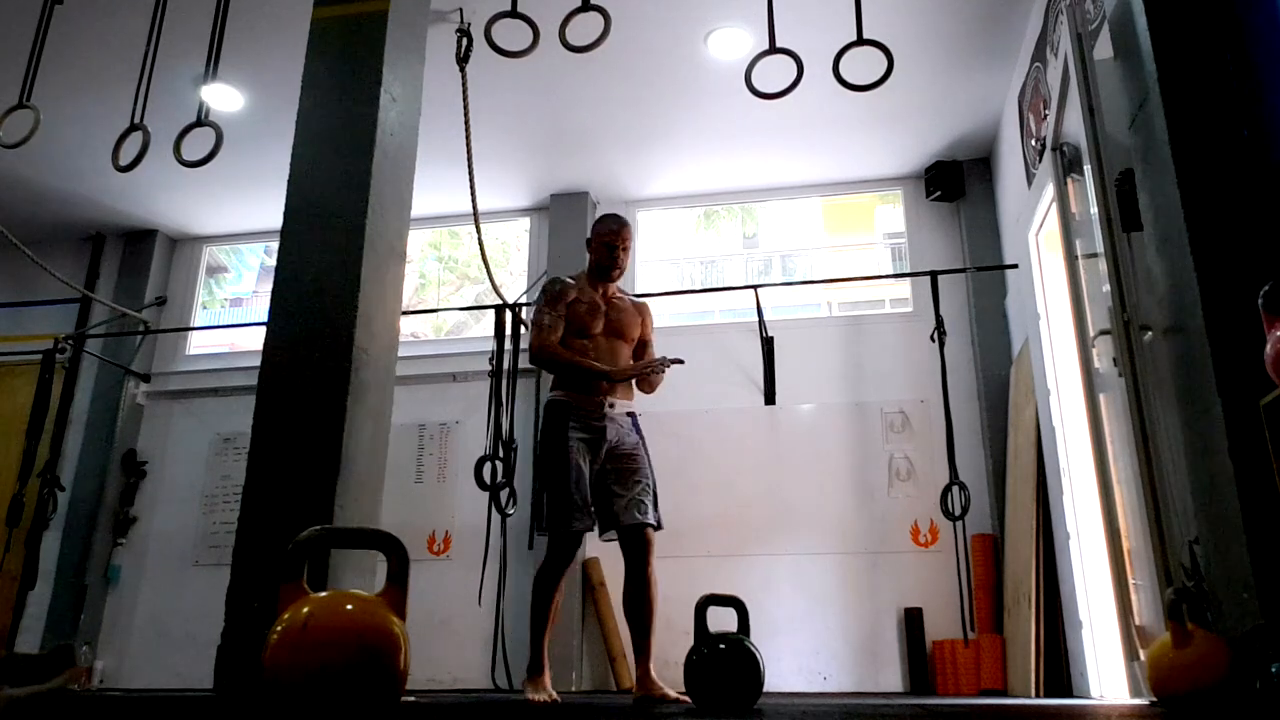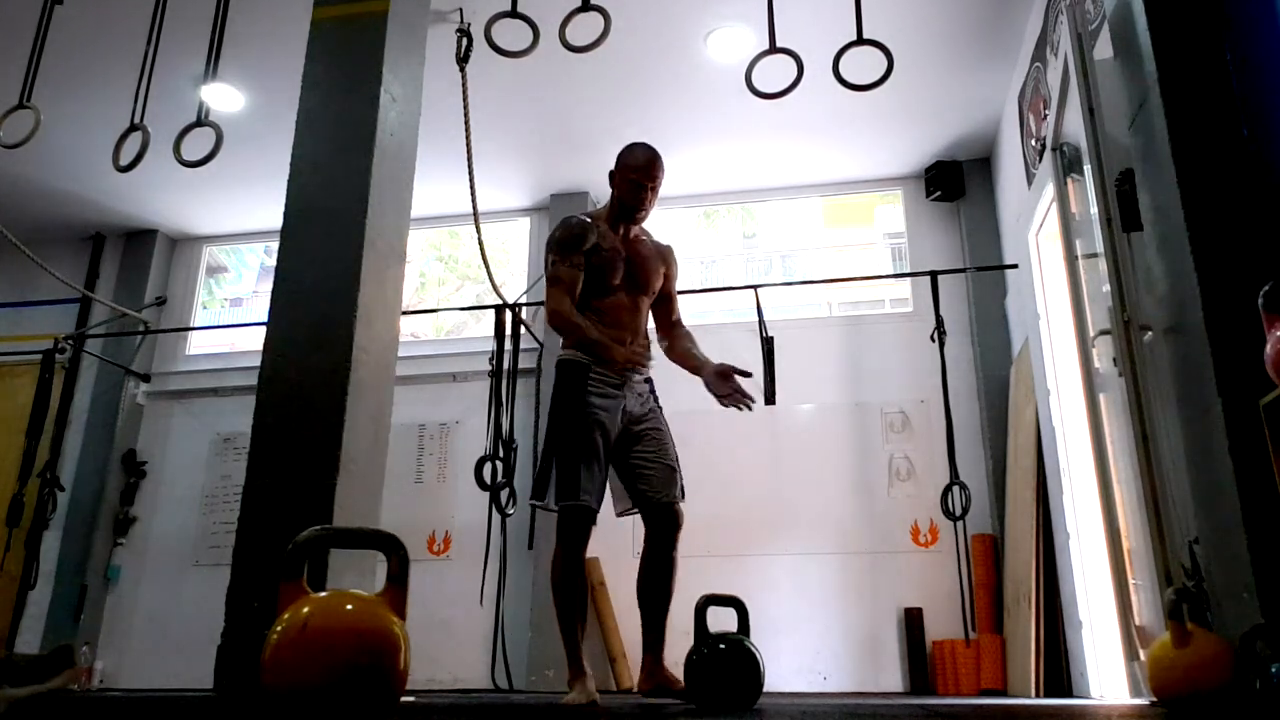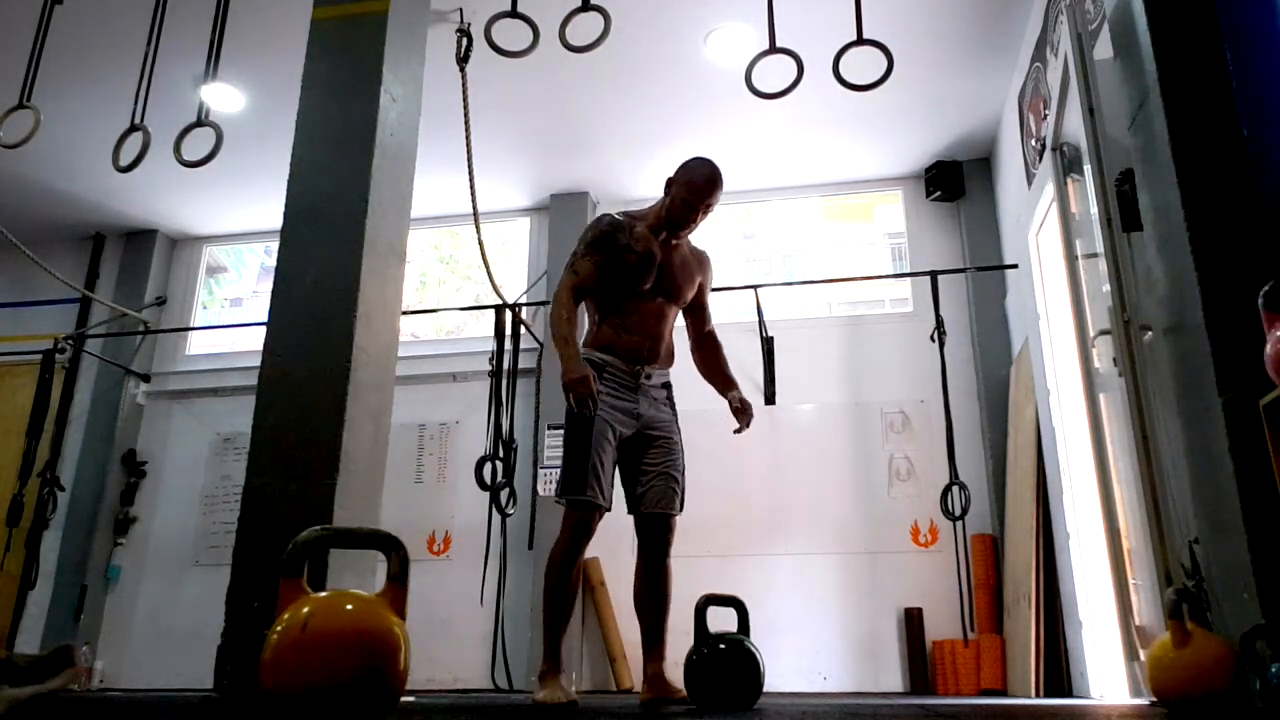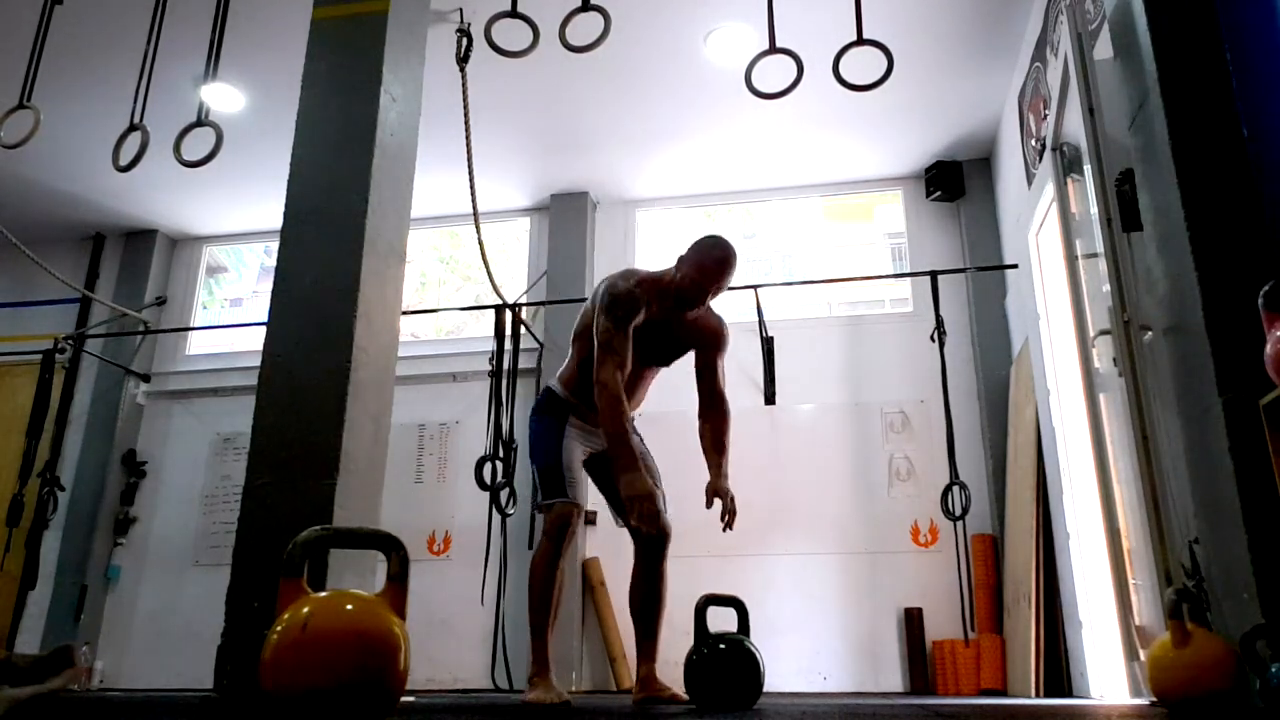
dt=1s
person 1, frame 1
left shoulder: (638, 310)
right shoulder: (561, 292)
left elbow: (645, 380)
right elbow: (541, 350)
left wrist: (652, 372)
right wrist: (610, 372)
left hip: (624, 424)
right hip: (571, 418)
left knee: (641, 544)
right knee: (565, 542)
left ankle: (645, 677)
right ankle: (537, 670)
person 1, frame 2
left shoulder: (661, 255)
right shoulder: (576, 233)
left elbow: (671, 329)
right elbow: (558, 307)
left wrist: (708, 371)
right wrist: (608, 349)
left hip: (641, 392)
right hip: (587, 383)
left knee: (667, 517)
right knee: (576, 522)
left ankle: (653, 663)
right ankle: (578, 675)
person 1, frame 3
left shoulder: (698, 263)
right shoulder: (613, 231)
left elbow: (703, 336)
right elbow: (566, 296)
left wrist: (732, 391)
right wrist: (570, 358)
left hip: (658, 395)
right hip: (602, 381)
left knee: (659, 533)
right knee: (581, 519)
left ankle: (654, 675)
right ankle: (550, 670)
person 1, frame 4
left shoulder: (710, 328)
right shoulder: (627, 293)
left elbow: (713, 403)
right elbow: (607, 382)
left wrist: (719, 475)
right wrist: (630, 471)
left hip: (619, 423)
right hip: (566, 409)
left knee: (656, 535)
right knee: (563, 516)
left ankle: (646, 676)
right ankle: (539, 673)
